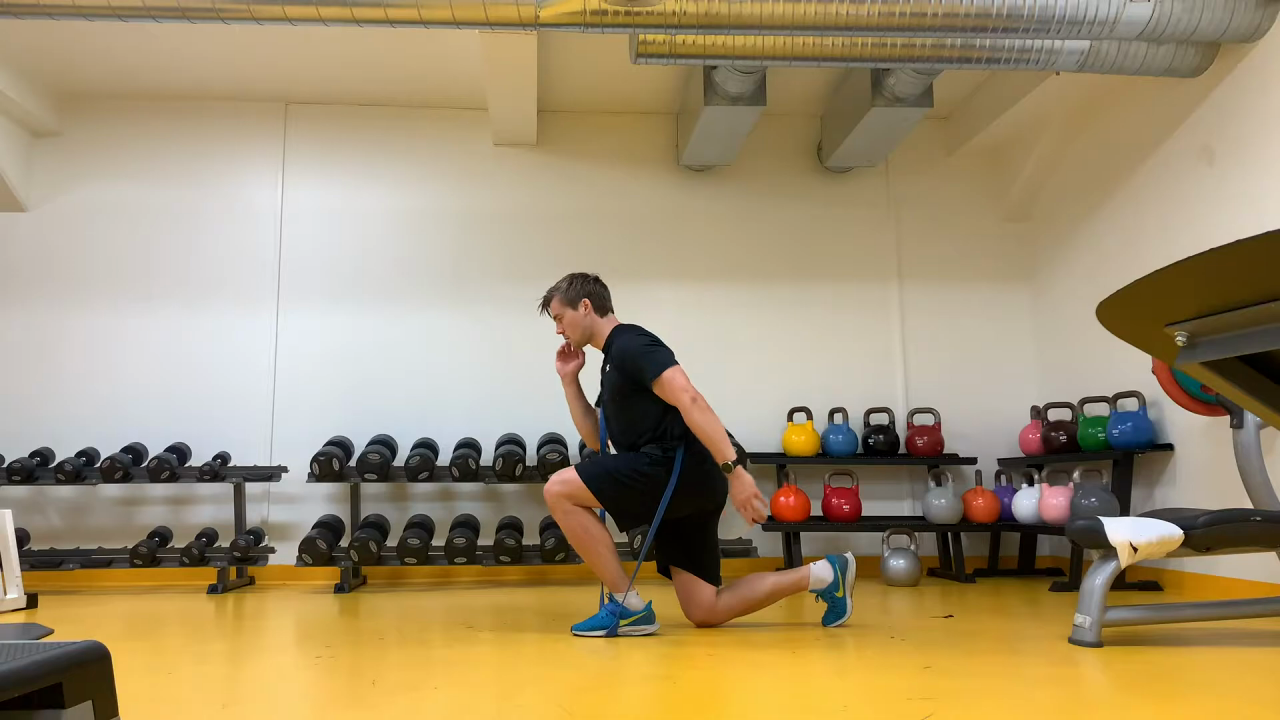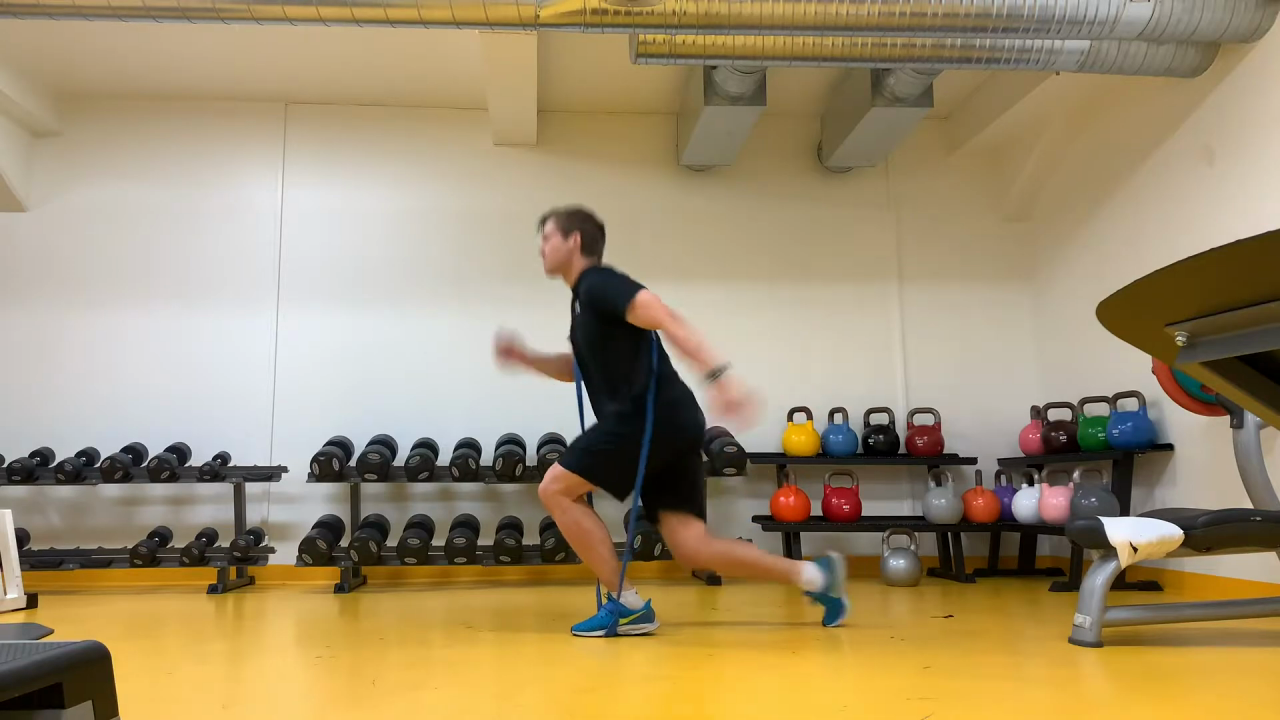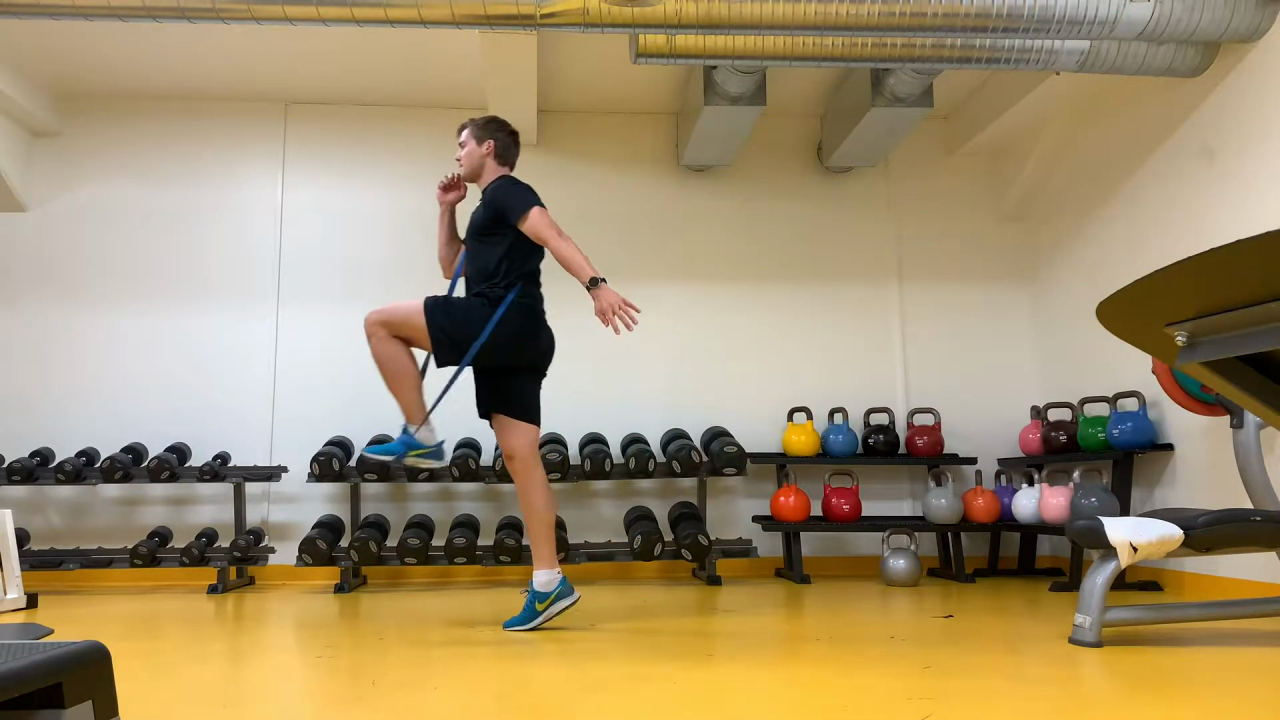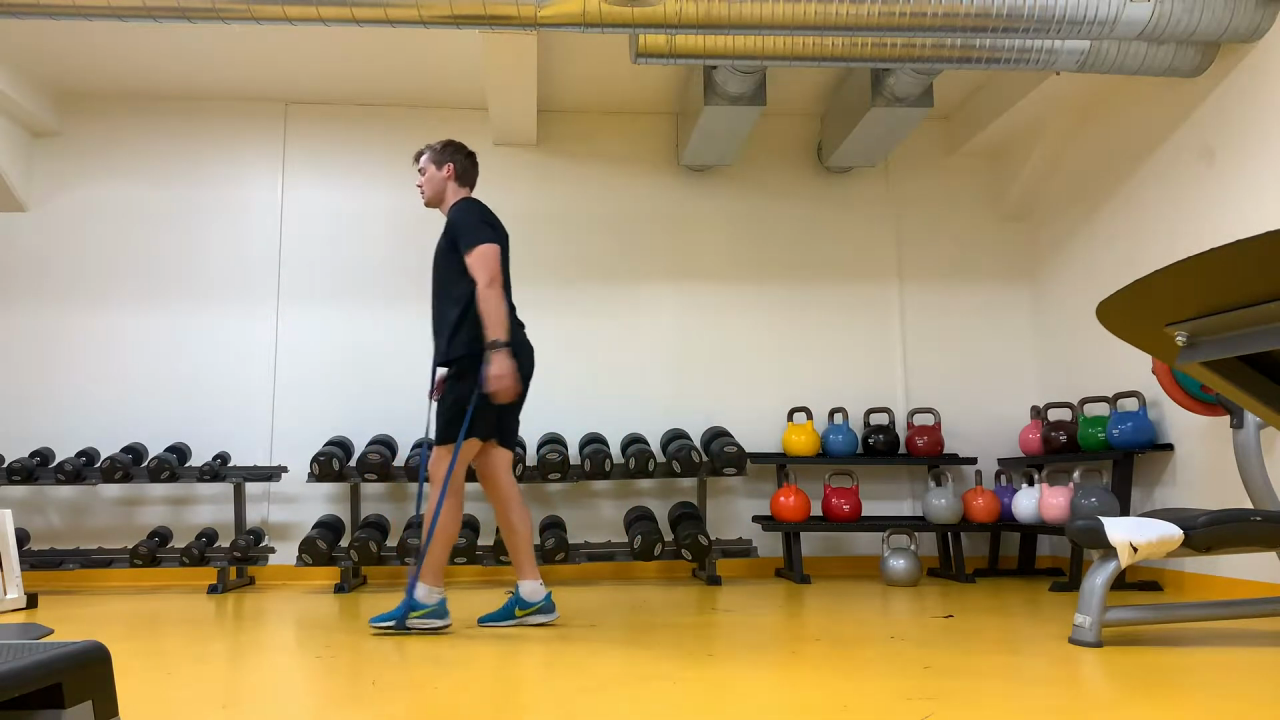
dt=1s
person 1, frame 1
left shoulder: (631, 345)
right shoulder: (614, 360)
left elbow: (690, 401)
right elbow: (596, 439)
left wrist: (734, 470)
right wrist: (570, 381)
left hip: (678, 467)
right hip: (683, 482)
left knee: (559, 490)
right knee: (706, 611)
left ankle: (628, 606)
right ankle: (824, 574)
person 1, frame 2
left shoulder: (600, 286)
right shoulder: (586, 298)
left elbow: (668, 319)
right elbow: (575, 370)
left wrist: (717, 375)
right wrist: (524, 356)
left hip: (652, 416)
right hip: (669, 423)
left knee: (555, 489)
right knee: (694, 547)
left ankle: (626, 604)
right ankle: (814, 575)
person 1, frame 3
left shoulder: (508, 192)
right shoulder: (491, 208)
left elbow: (554, 238)
right elbow: (452, 266)
left wrist: (596, 285)
right wrist: (446, 210)
left hip: (503, 322)
right hip: (514, 338)
left knee: (379, 323)
right knee: (520, 456)
left ankle: (422, 434)
right ankle: (548, 583)
person 1, frame 4
left shoulder: (467, 215)
right shoulder: (472, 222)
left elbow: (490, 284)
left wrist: (498, 350)
left hip: (485, 361)
right hip: (492, 361)
left knee: (443, 472)
right knee: (496, 477)
left ankle: (427, 600)
right ankle: (533, 596)
